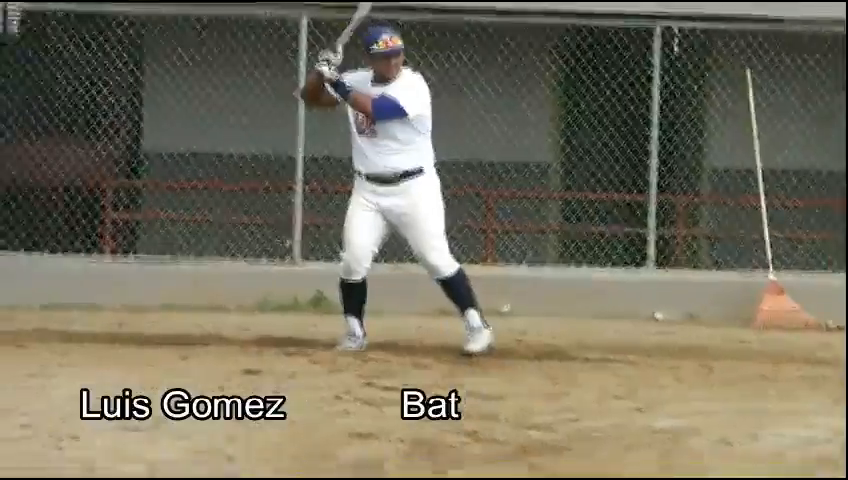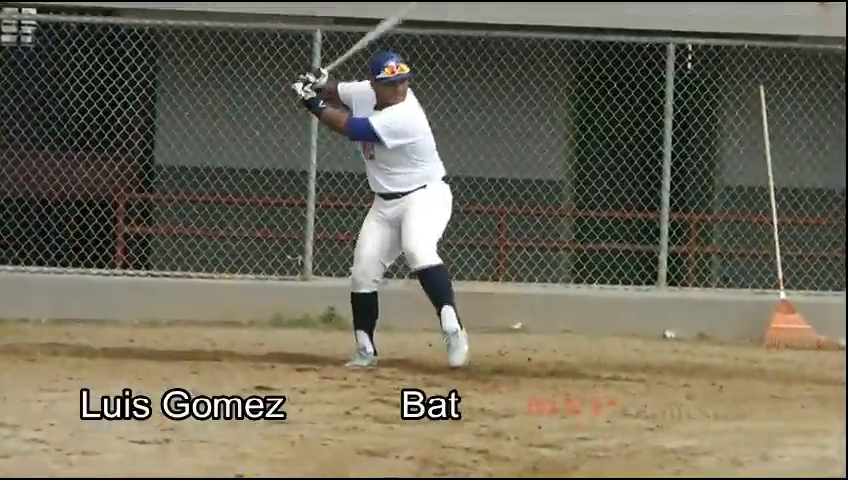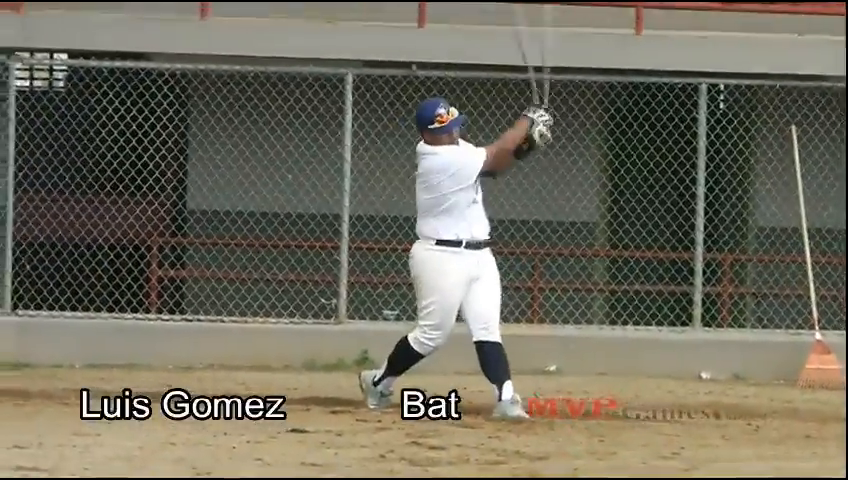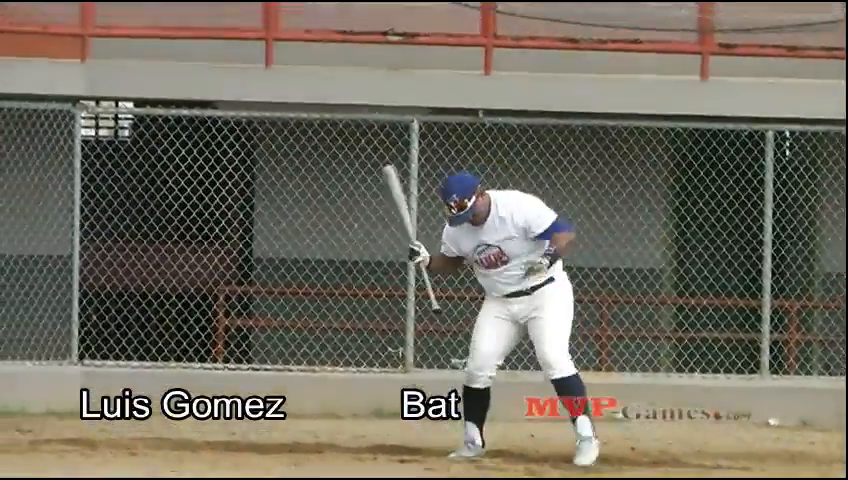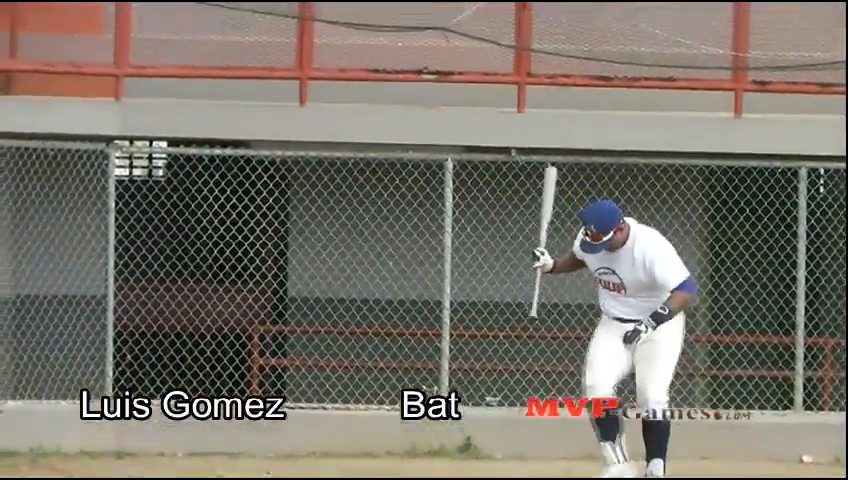
dt=1s
person 1, frame 1
left shoulder: (413, 85)
right shoulder: (357, 80)
left elbow: (374, 110)
right elbow: (310, 98)
left wrist: (336, 82)
right wrist: (321, 72)
left hip: (413, 186)
right hip: (368, 188)
left knee: (437, 258)
right knee: (353, 262)
left ankle: (477, 326)
right ankle: (355, 332)
person 1, frame 2
left shoulder: (405, 115)
right shoulder: (365, 93)
left elbow: (349, 128)
right elbow: (333, 92)
left wrist: (312, 103)
right wrist: (316, 87)
left hip: (425, 194)
right hip: (386, 202)
left knee: (417, 249)
right knee: (363, 272)
left ankle: (451, 326)
right ankle: (365, 350)
person 1, frame 3
left shoulder: (453, 150)
right shoulder: (443, 160)
left elbow: (494, 164)
right elbow: (495, 155)
left wrist: (528, 142)
right wrist: (528, 119)
left hip: (478, 255)
right hip: (442, 258)
left knee: (487, 328)
right knee: (431, 333)
left ankle: (506, 399)
right ankle: (377, 381)
person 1, frame 4
left shoulder: (520, 206)
right shoulder: (454, 228)
left elbow: (564, 231)
right elbow: (447, 263)
left wrist: (548, 258)
right wrist: (427, 259)
left hip: (545, 294)
right hip: (499, 302)
left knee: (555, 359)
right knee: (477, 368)
left ankle: (585, 435)
right ankle: (473, 440)
person 1, frame 5
left shoulder: (651, 246)
right shoulder: (589, 239)
left elbow: (686, 290)
right elbow: (578, 259)
left wrist: (651, 322)
right wrist: (551, 265)
left hip: (660, 327)
right hip: (614, 325)
left knee: (652, 397)
right knee: (597, 385)
